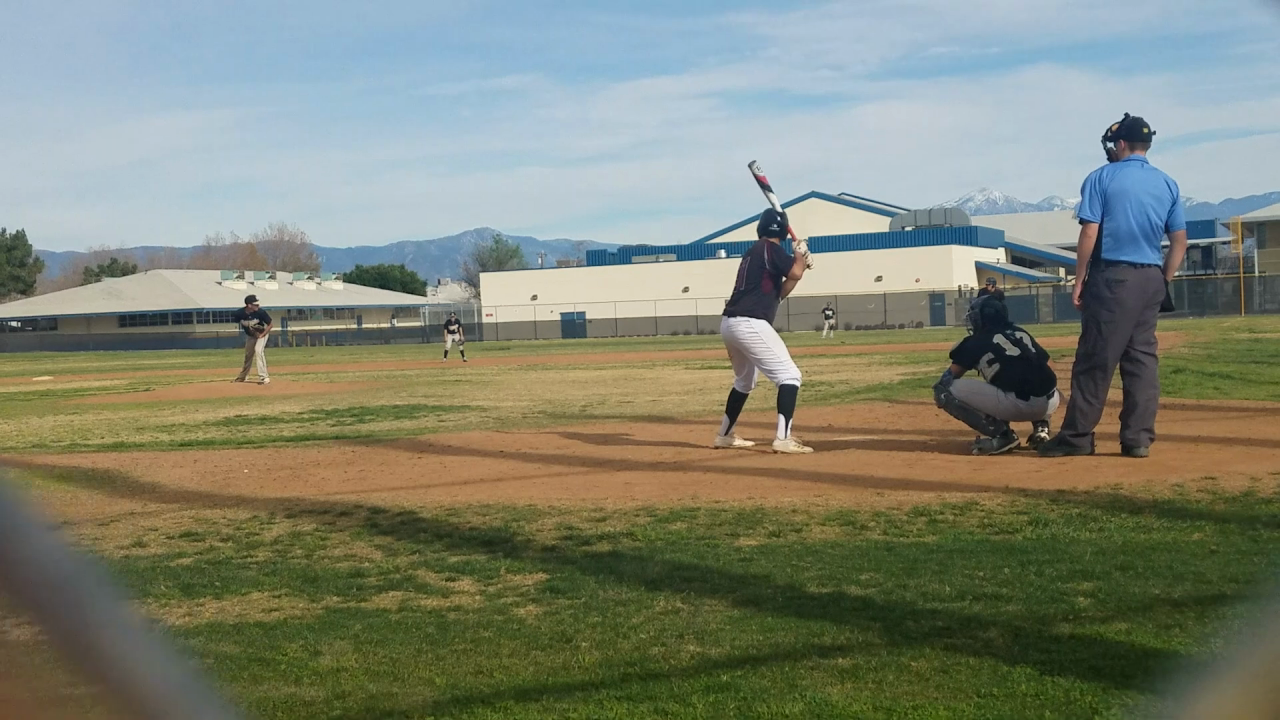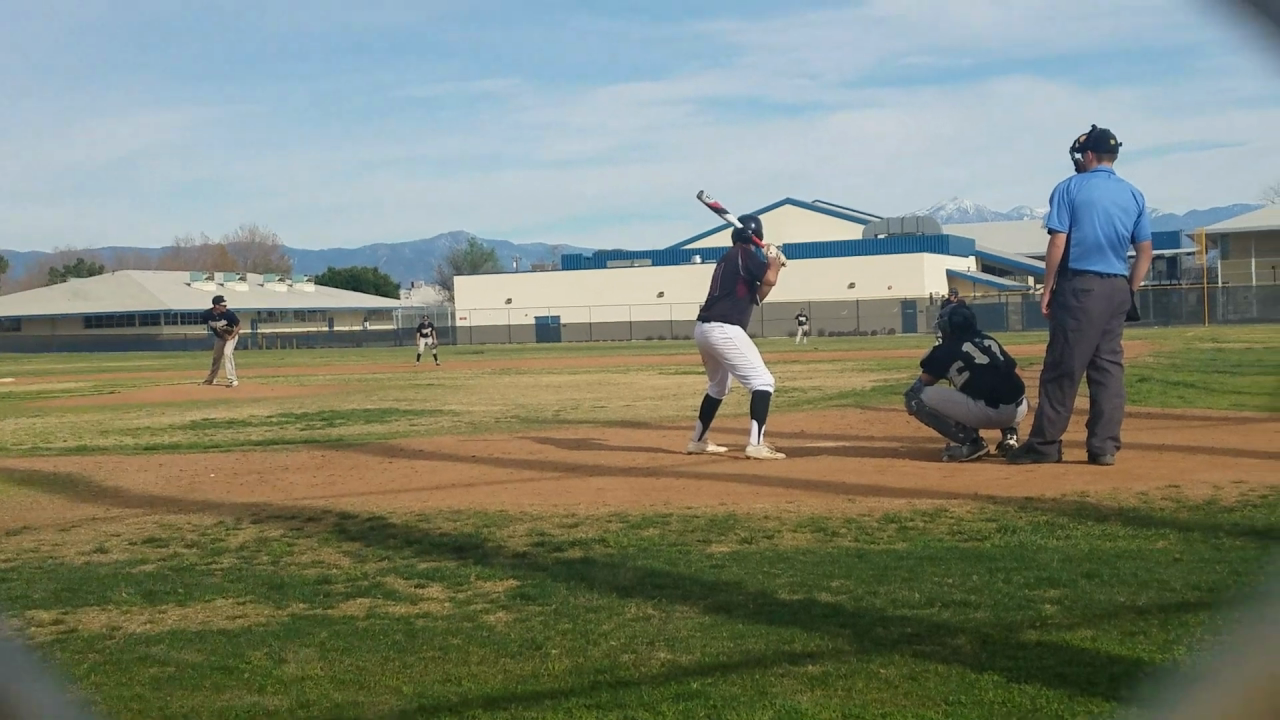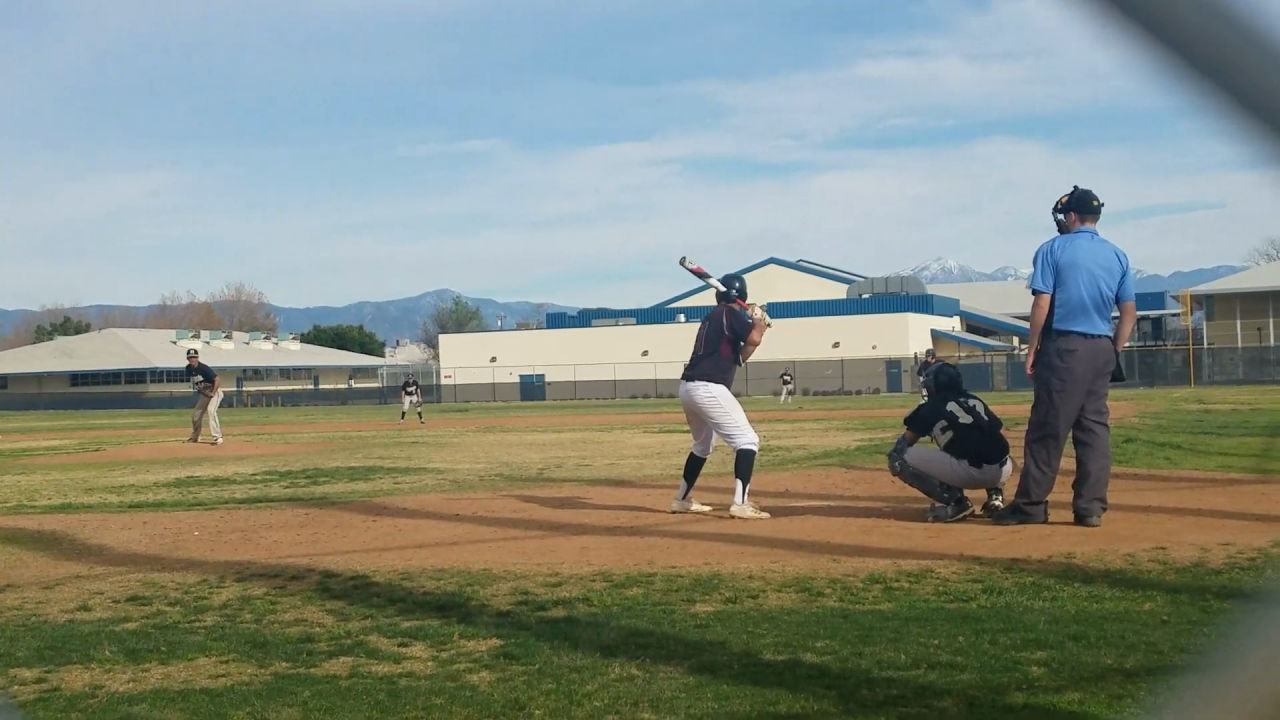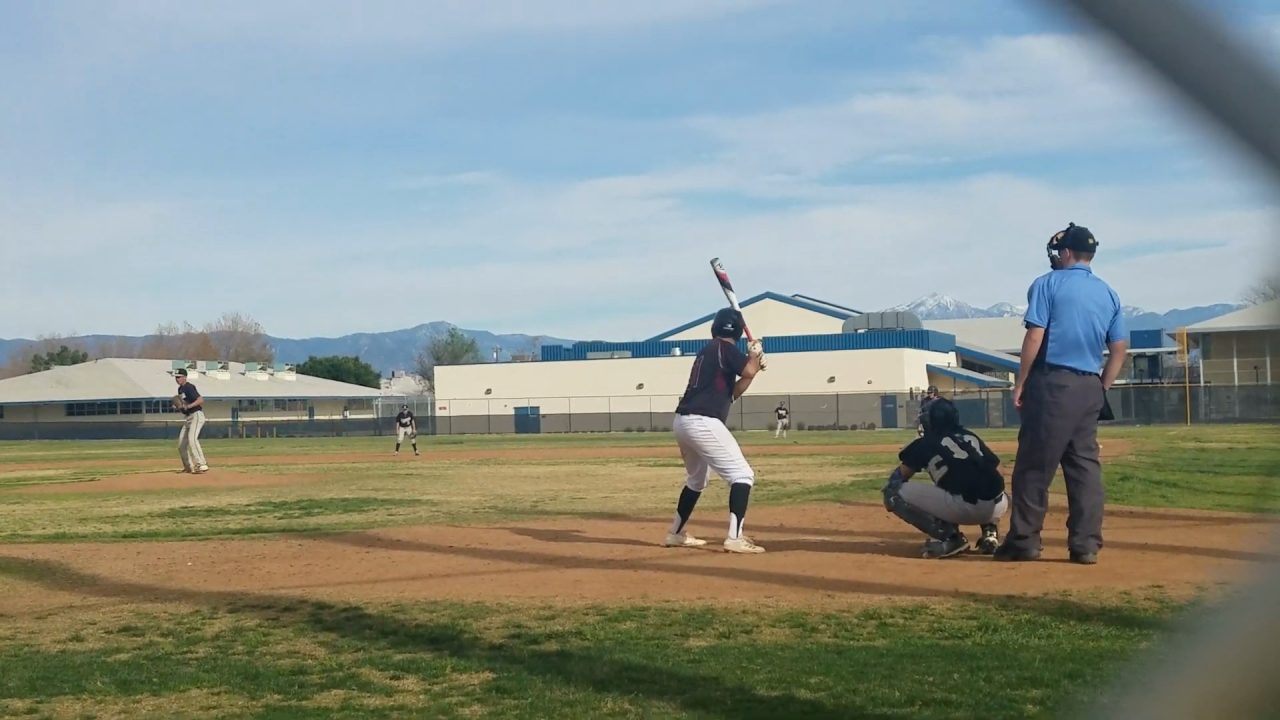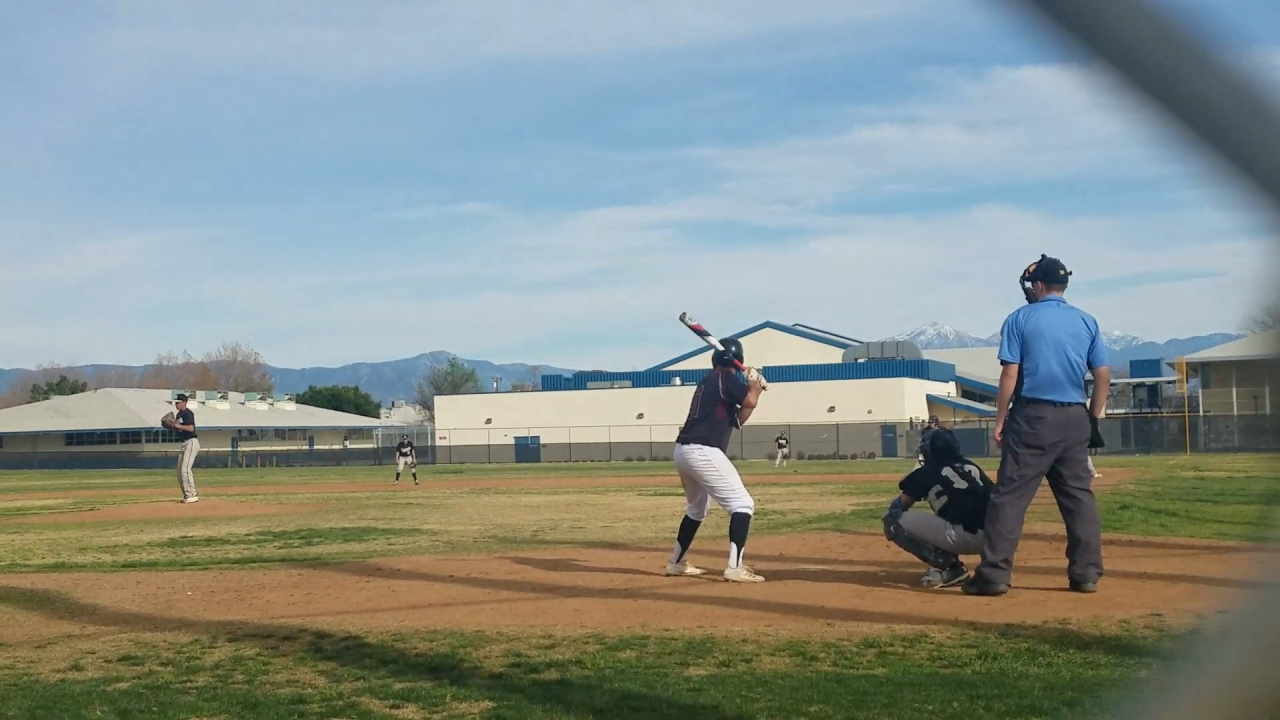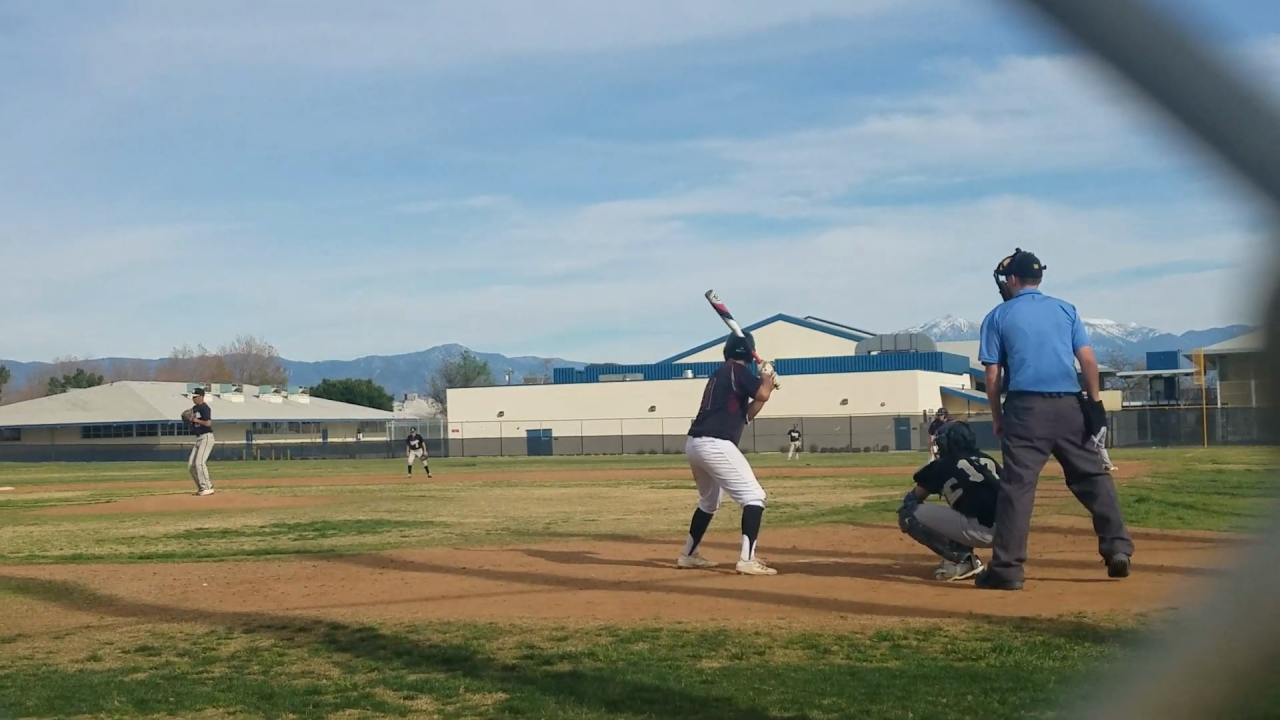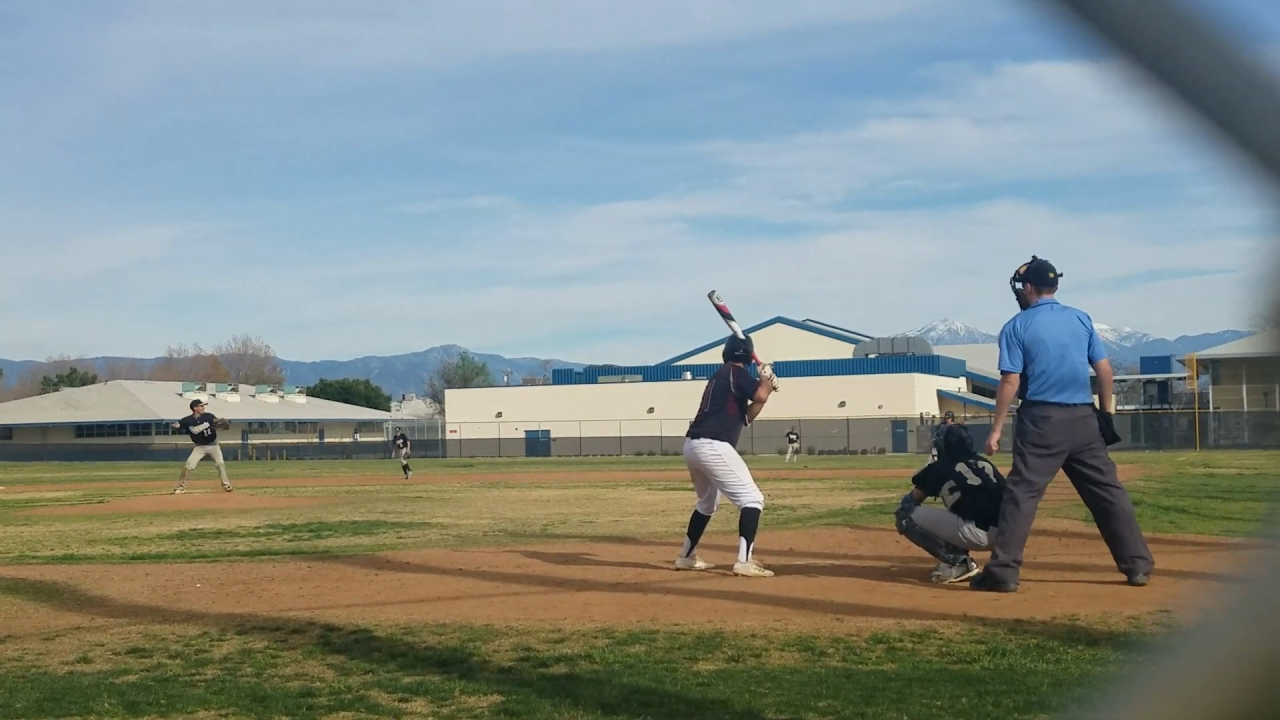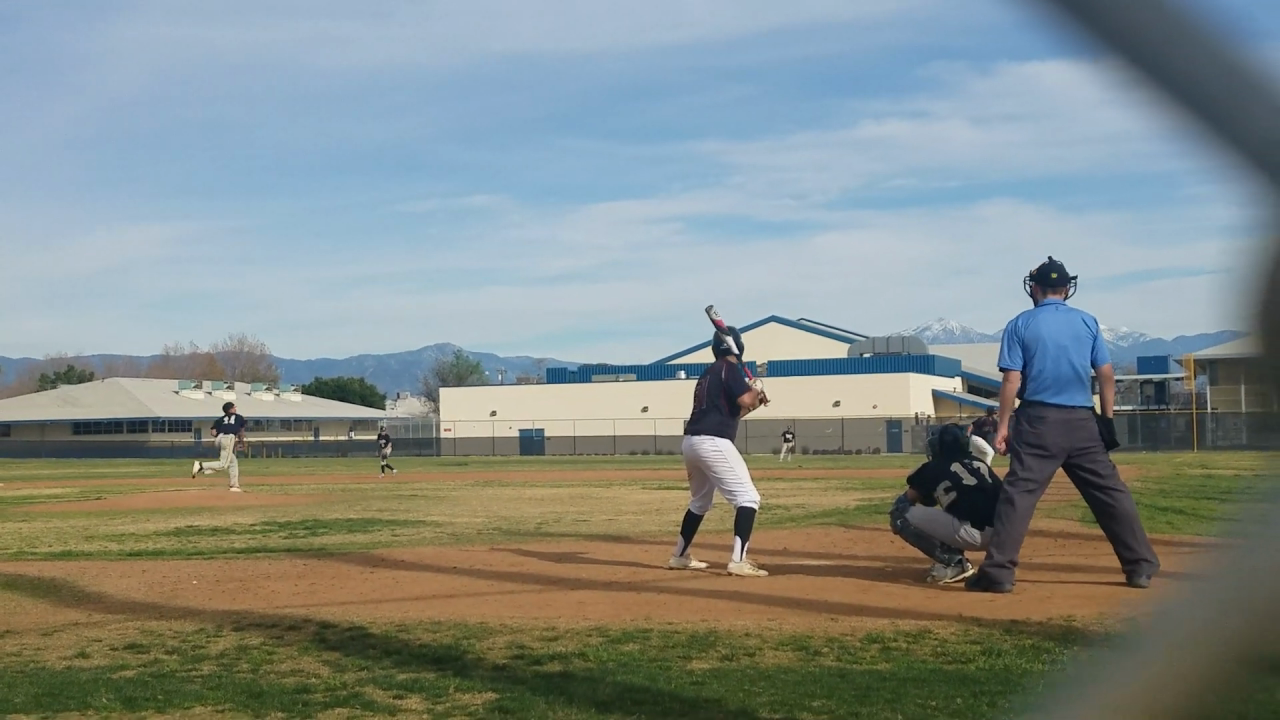
dt=0.4s
person 1, frame 1
left shoulder: (1102, 177)
right shoulder: (1168, 184)
left elbow: (1090, 234)
right elbow: (1179, 241)
left wrist: (1079, 280)
right wrist: (1164, 282)
left hip: (1112, 277)
right hip: (1151, 279)
left knee: (1096, 358)
right knee: (1143, 358)
left ankle: (1078, 437)
right ankle: (1138, 438)
person 1, frame 2
left shoulder: (1070, 188)
right shoulder: (1134, 195)
left elbow: (1058, 244)
right elbow: (1145, 251)
left wrist: (1047, 289)
right wrist: (1129, 292)
left hip: (1079, 286)
right hip: (1117, 288)
left knee: (1063, 366)
right knee: (1109, 367)
left ankle: (1044, 444)
right ankle: (1105, 445)
person 1, frame 3
left shoulder: (1053, 249)
right shoulder: (1118, 255)
left elbow: (1042, 305)
right elbow: (1128, 312)
left wrist: (1032, 349)
right wrist: (1114, 352)
left hip: (1063, 347)
right hip: (1102, 349)
left knee: (1048, 428)
right knee: (1095, 427)
left ankle: (1031, 505)
right ankle: (1091, 506)
person 1, frame 4
left shoulder: (1048, 283)
right shoulder: (1109, 294)
left elbow: (1035, 338)
right elbow: (1119, 351)
left wrist: (1021, 382)
right wrist: (1101, 389)
left hip: (1053, 382)
right hip: (1089, 386)
left knee: (1034, 463)
right knee: (1085, 464)
left ankle: (1024, 540)
right ankle: (1086, 543)
person 1, frame 5
left shoulder: (1020, 318)
right shoulder: (1087, 321)
left elbow: (1010, 375)
right elbow: (1103, 376)
left wrist: (1001, 419)
right wrist: (1092, 418)
left hip: (1032, 416)
right hip: (1074, 418)
left knee: (1010, 495)
right knee: (1078, 495)
left ankle: (993, 573)
right ankle: (1085, 572)
person 1, frame 6
left shoulder: (998, 316)
right shoulder: (1066, 309)
left elbow: (992, 375)
right elbow: (1087, 359)
left wrist: (997, 415)
right wrist: (1094, 402)
left hip: (1025, 409)
right hip: (1068, 407)
left knee: (1017, 487)
right knee: (1092, 476)
left ankle: (1007, 569)
right ankle: (1117, 548)
person 1, frame 7
left shoulder: (1016, 326)
right shoulder: (1082, 319)
left elbow: (1012, 382)
right elbow: (1104, 370)
left wrist: (997, 428)
right wrist: (1105, 414)
left hip: (1041, 419)
right hip: (1083, 417)
left knee: (1022, 493)
right knee: (1107, 490)
left ankle: (1002, 571)
right ankle: (1137, 564)
person 1, frame 8
left shoulder: (1020, 324)
right shoulder: (1088, 322)
left elbow: (1013, 381)
right elbow: (1106, 374)
left wrist: (1003, 426)
right wrist: (1107, 419)
left hip: (1038, 420)
right hip: (1082, 420)
left knee: (1019, 493)
right knee: (1110, 492)
left ankle: (998, 572)
right ankle: (1141, 567)
person 2, frame 1
left shoulder: (753, 252)
right shoulder: (770, 249)
left elbow: (778, 293)
right elbow: (795, 274)
left wrist: (801, 265)
right wrist: (800, 254)
left hip: (731, 324)
right hip: (750, 324)
left knee: (745, 380)
right knee: (789, 375)
left ankle: (725, 435)
right ankle: (783, 438)
person 2, frame 2
left shoulder: (727, 258)
right shoulder: (744, 255)
left elbow: (756, 297)
right elbow: (770, 280)
left wrist: (774, 264)
right wrist: (772, 260)
left hip: (705, 329)
right hip: (724, 330)
left knee: (718, 386)
right knee: (763, 381)
left ankle: (698, 441)
right ankle: (756, 444)
person 2, frame 3
left shoulder: (712, 317)
right shoulder: (729, 314)
left elbow: (739, 358)
right elbow: (754, 339)
left wrist: (758, 325)
right wrist: (757, 321)
left hip: (689, 388)
right hip: (708, 388)
left knee: (703, 445)
right knee: (747, 440)
left ankle: (682, 499)
right ankle: (740, 504)
person 2, frame 4
left shoulder: (706, 352)
right shoulder: (724, 348)
left elbow: (732, 394)
right elbow: (748, 372)
left wrist: (755, 364)
right wrist: (754, 356)
left hip: (684, 422)
right hip: (702, 422)
left knee: (697, 479)
right knee: (742, 474)
left ankle: (676, 533)
right ankle: (735, 538)
person 2, frame 5
left shoulder: (707, 381)
right shoulder: (724, 378)
left elbow: (737, 419)
right elbow: (750, 401)
left wrist: (756, 389)
right wrist: (752, 383)
left hip: (684, 451)
right hip: (703, 452)
left knee: (697, 508)
right knee: (742, 504)
left ankle: (676, 563)
right ankle: (734, 567)
person 2, frame 6
left shoulder: (719, 374)
right shoulder: (737, 370)
left elbow: (746, 414)
right elbow: (763, 395)
left wrist: (766, 385)
right wrist: (767, 377)
left hip: (696, 444)
right hip: (715, 445)
left knee: (709, 501)
right knee: (754, 496)
left ankle: (689, 555)
right ankle: (747, 560)
person 2, frame 7
left shoulder: (719, 376)
right shoulder: (736, 372)
left elbow: (746, 416)
right elbow: (760, 396)
left wrist: (766, 388)
right wrist: (766, 379)
left hip: (693, 446)
right hip: (713, 447)
left knee: (707, 503)
right knee: (751, 498)
left ankle: (686, 557)
right ankle: (744, 561)
person 2, frame 8
left shoulder: (708, 373)
right shoulder: (730, 368)
right elbow: (744, 400)
left wrist: (755, 403)
right wrist: (756, 390)
left hip: (691, 443)
right hip: (713, 443)
left knee: (700, 502)
right knee: (748, 498)
left ankle: (680, 556)
right ankle: (738, 560)
person 3, frame 1
left shoulder: (975, 341)
right shoulder: (1021, 333)
left elbow: (951, 376)
right elbow: (1048, 368)
left hip: (1015, 404)
left knee: (944, 390)
left ankle: (999, 433)
right ankle: (1041, 426)
person 3, frame 2
left shoulder: (945, 349)
right shoulder: (989, 341)
left elbow: (922, 385)
right elbow: (1015, 374)
left hip: (985, 412)
right hip: (1018, 410)
left knee: (914, 397)
left ankle: (969, 441)
right ankle: (1009, 434)
person 3, frame 3
left shoulder: (929, 408)
right shoulder: (975, 401)
left elbow: (905, 443)
right elbow: (998, 435)
left hip: (969, 472)
right hip: (1003, 470)
left knee: (898, 457)
left ankle: (953, 501)
right ankle: (995, 494)
person 3, frame 4
left shoulder: (925, 443)
right shoulder: (971, 437)
left elbow: (899, 478)
right elbow: (994, 471)
left hip: (964, 507)
left knee: (893, 492)
left ankle: (948, 537)
right ankle: (989, 530)
person 3, frame 5
left shoulder: (926, 473)
right shoulder: (971, 467)
left elbow: (898, 507)
left hip: (964, 537)
left knee: (893, 521)
left ankle: (948, 566)
person 3, frame 6
left shoulder: (941, 465)
right shoulder: (987, 460)
left elbow: (912, 499)
left hip: (982, 531)
left knee: (907, 513)
left ankle: (962, 560)
right ankle: (977, 555)
person 3, frame 7
left shoulder: (939, 468)
right shoulder: (985, 464)
left elbow: (909, 502)
left hip: (978, 534)
left knee: (905, 515)
left ankle: (957, 562)
person 3, frame 8
left shoulder: (934, 468)
right shoulder: (980, 464)
left elbow: (902, 503)
left hip: (972, 534)
left knee: (899, 515)
left ankle: (952, 562)
